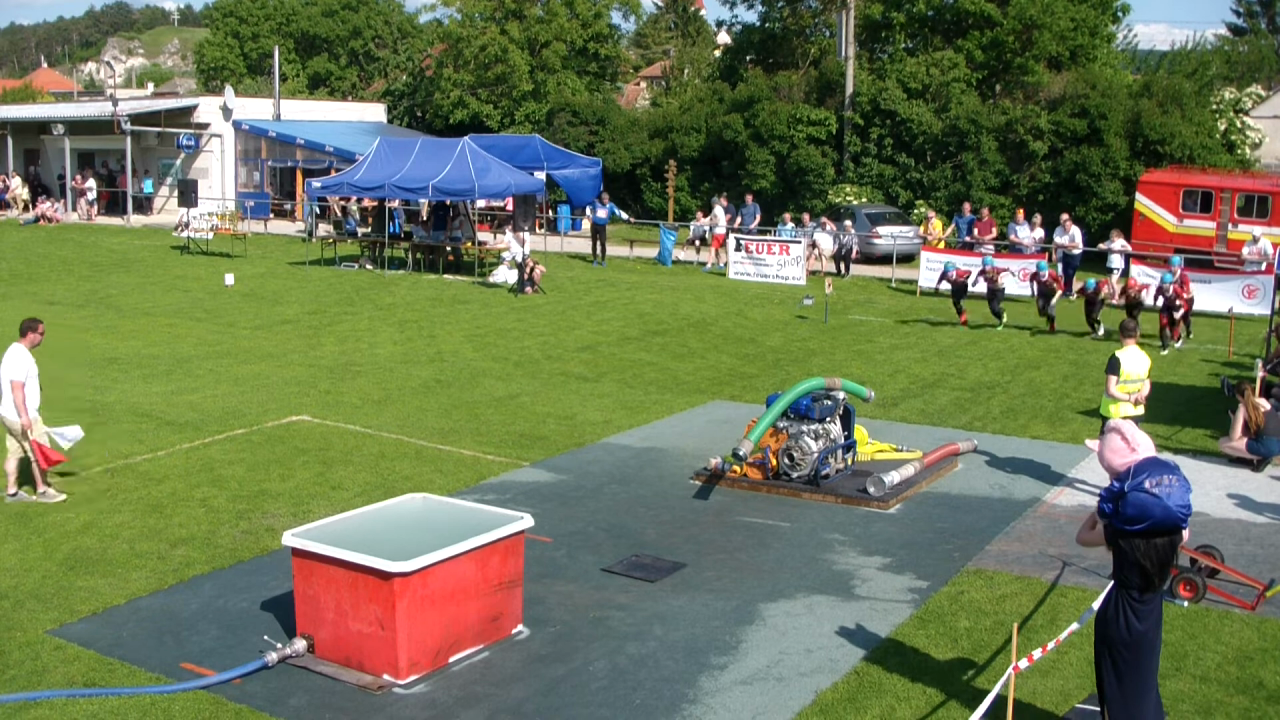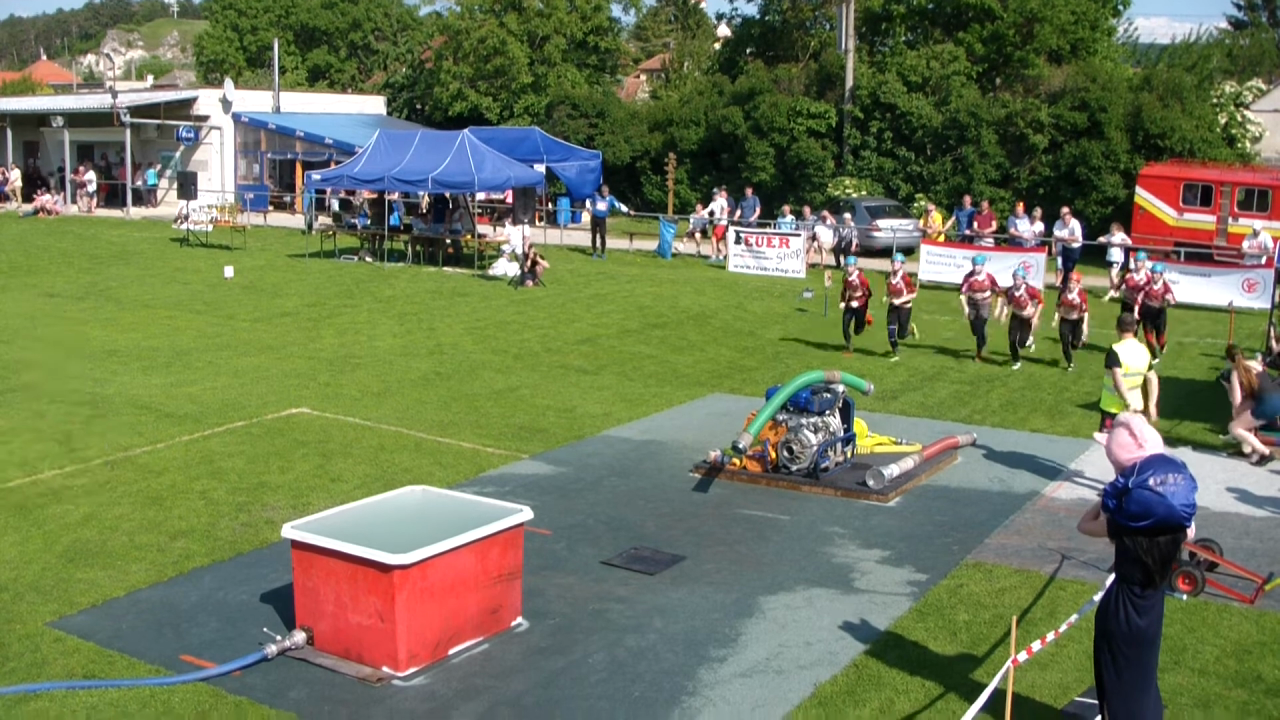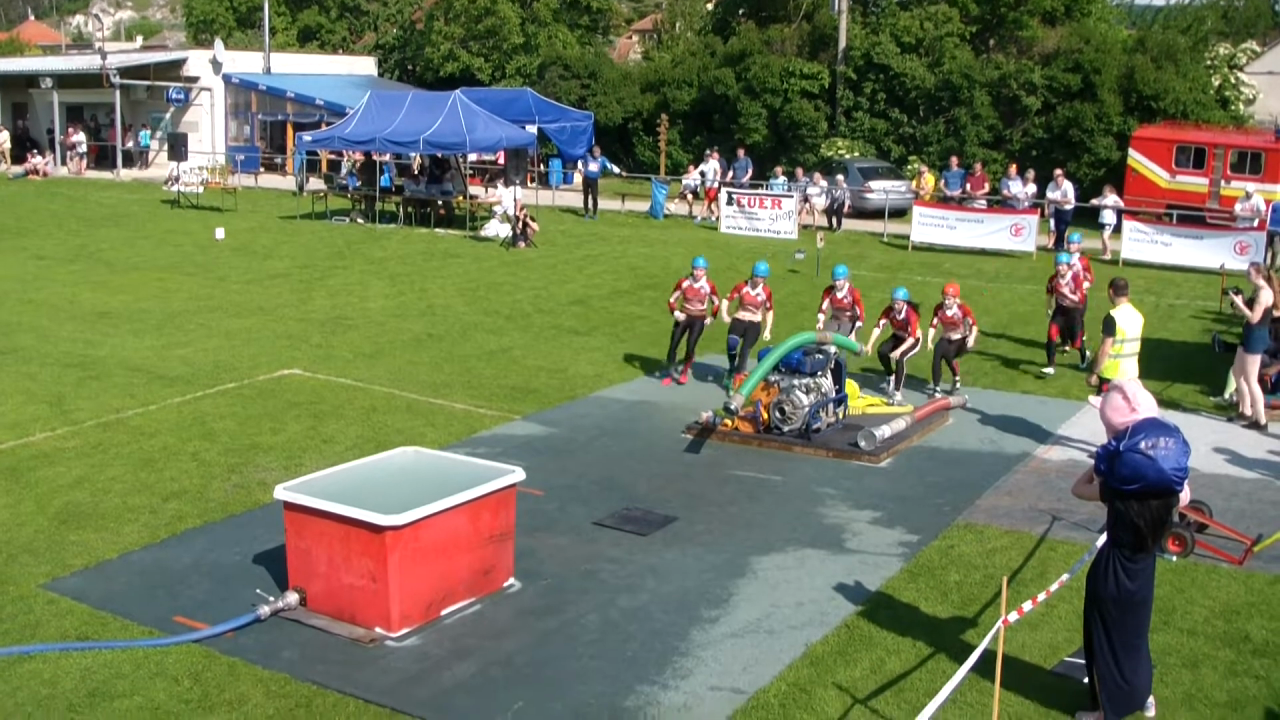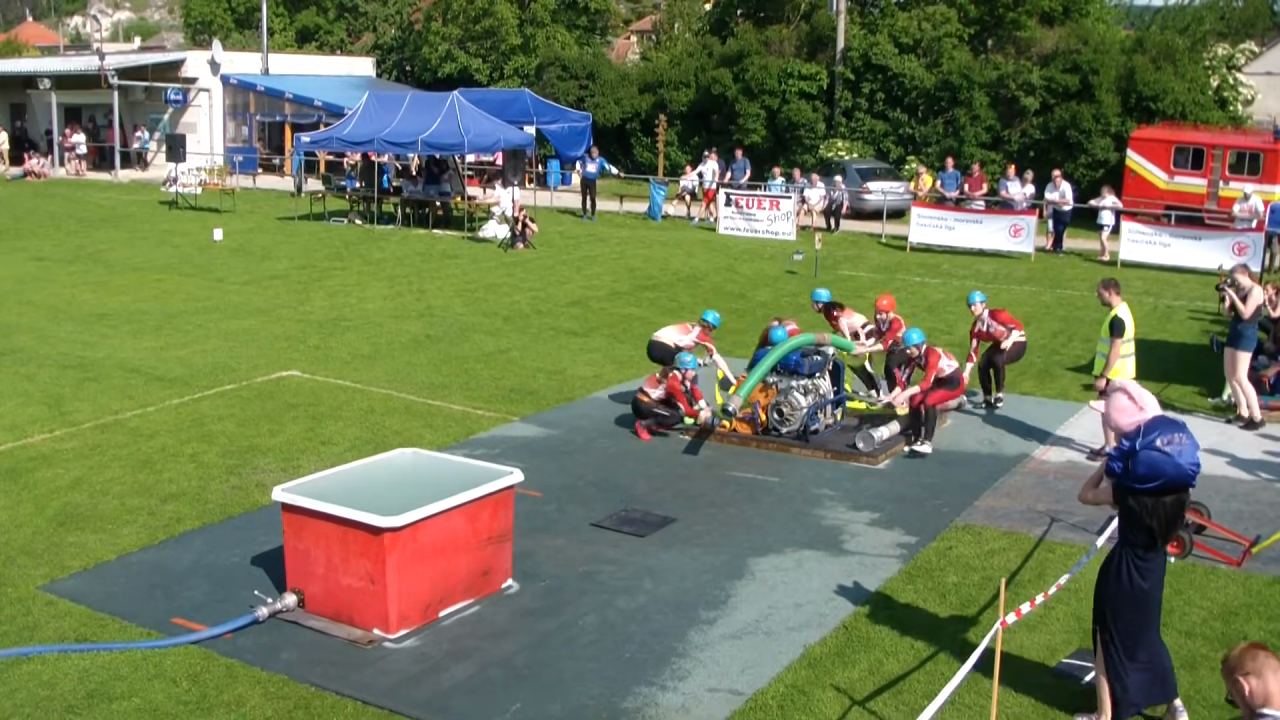
dt=1s
person 1, frame 1
left shoulder: (1121, 532)
right shoulder: (1173, 527)
left elbow: (1083, 535)
left wrist: (1104, 506)
left hip: (1120, 615)
right hip: (1150, 611)
left knee: (1121, 691)
right knee: (1143, 683)
person 1, frame 2
left shoulder: (1125, 524)
right shoulder: (1177, 522)
left elbow: (1084, 524)
right elbow: (1187, 532)
left wrist: (1110, 497)
left hip: (1122, 607)
right hip: (1152, 602)
left knee: (1119, 678)
right knee: (1143, 671)
person 1, frame 3
left shoulder: (1117, 489)
right shoulder: (1170, 486)
left elbow: (1079, 487)
right elbow: (1183, 496)
left wrist: (1105, 461)
left hip: (1113, 570)
right hip: (1143, 565)
left knee: (1107, 638)
right knee: (1134, 631)
person 1, frame 4
left shoulder: (1128, 488)
right shoulder: (1176, 482)
left elbow: (1085, 494)
left wrist: (1111, 458)
left hip: (1124, 568)
right hip: (1153, 565)
left knee: (1111, 642)
right knee: (1144, 634)
